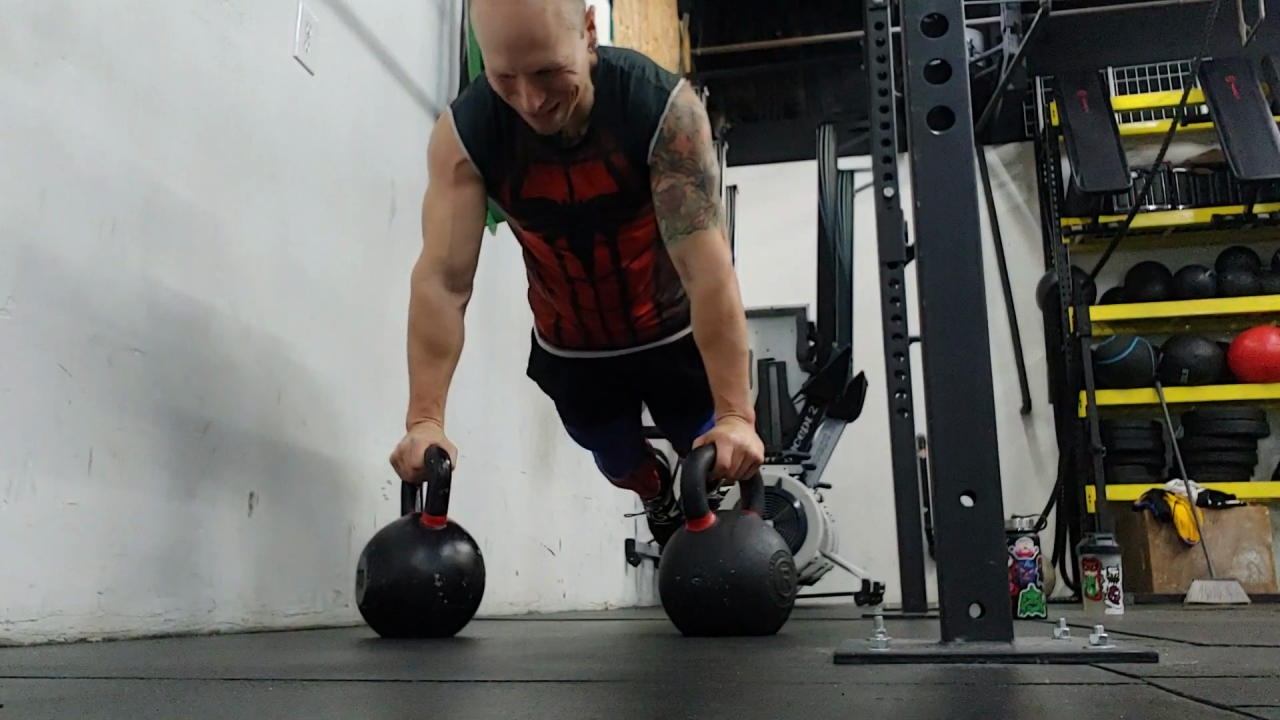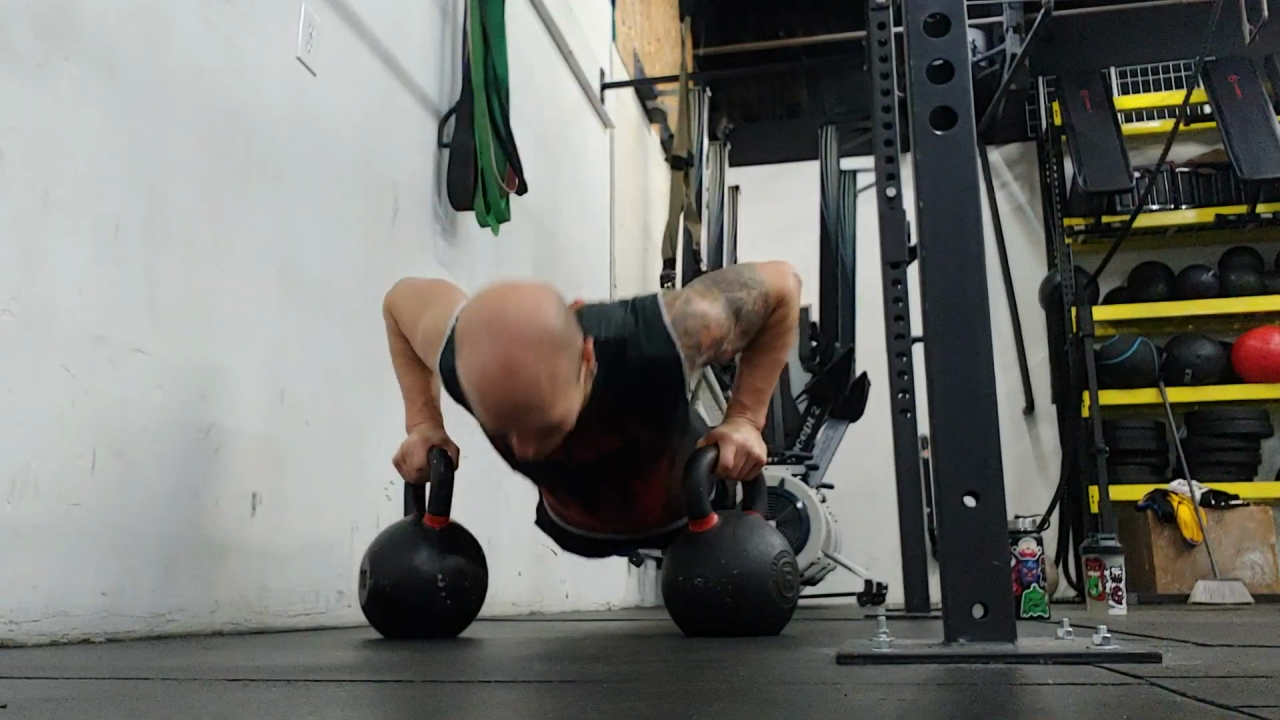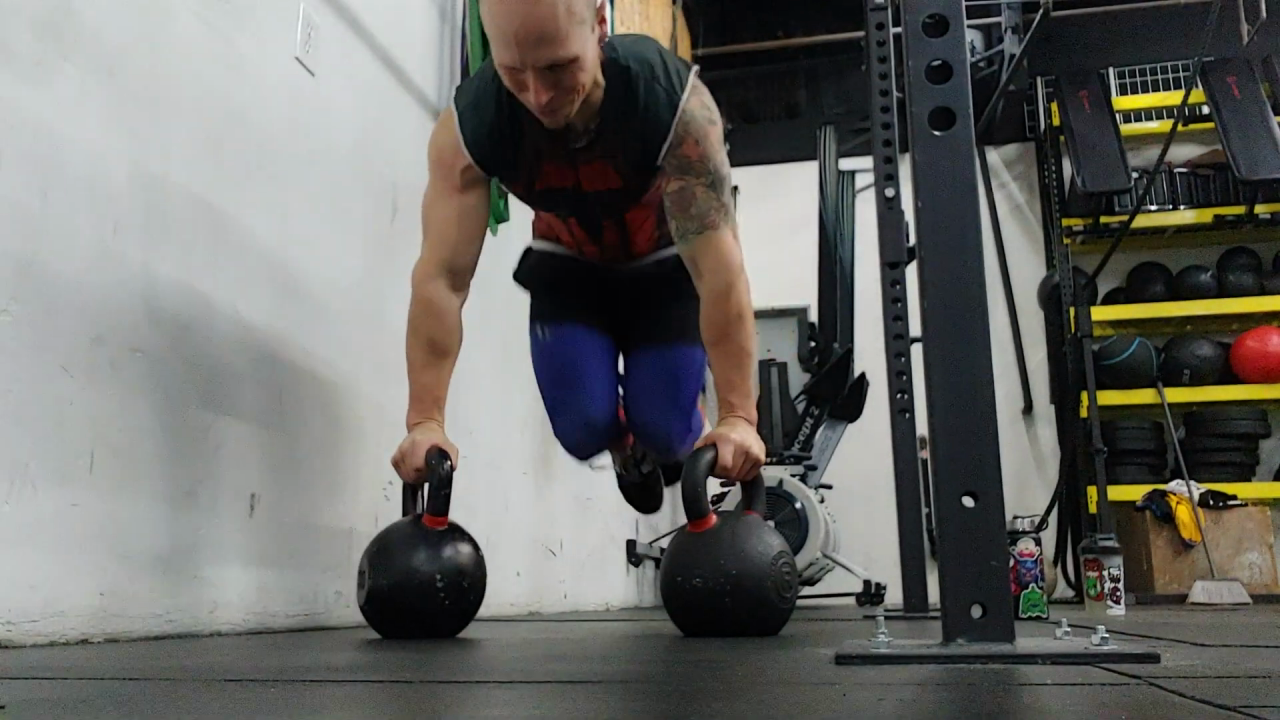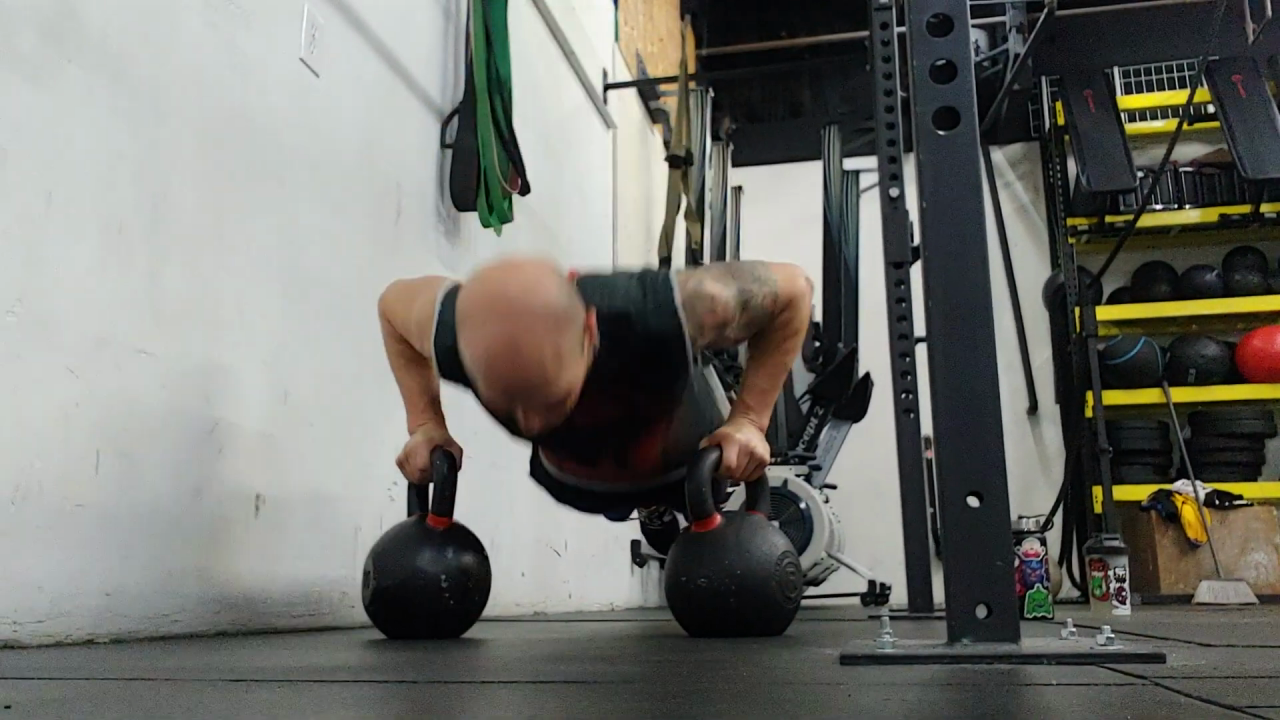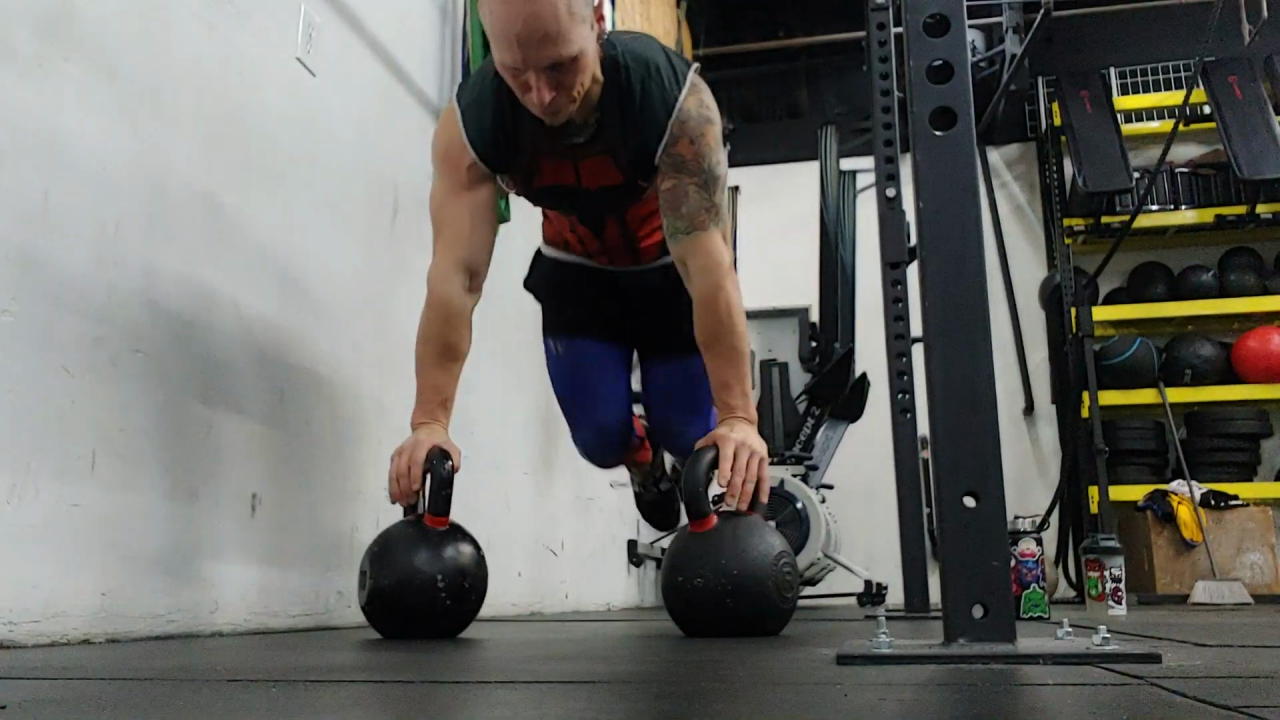
dt=1s
person 1, frame 1
left shoulder: (663, 107)
right shoulder: (464, 133)
left elbow: (706, 268)
right elbow: (441, 281)
left wrist: (736, 416)
right wrist: (424, 421)
left hip: (671, 334)
right hip: (569, 351)
left knee: (710, 460)
right knee: (621, 465)
right ankle: (659, 500)
person 1, frame 2
left shoulder: (665, 341)
right shoulder: (457, 354)
left elbow: (780, 286)
right elbow: (400, 300)
left wrist: (746, 418)
right wrist: (423, 423)
left hip: (683, 508)
person 1, frame 3
left shoulder: (672, 98)
right shoulder: (469, 123)
left elbow: (718, 266)
right elbow: (443, 276)
left wrist: (738, 417)
right wrist: (424, 422)
left hip: (663, 263)
right hip: (565, 263)
left knee: (666, 433)
right knee: (584, 429)
left ankle: (662, 442)
right ankle: (627, 444)
person 1, frame 4
left shoulder: (669, 316)
right shoulder: (450, 335)
left elbow: (793, 290)
right elbow: (394, 304)
left wrist: (749, 420)
right wrist: (425, 426)
left hip: (684, 462)
right ankle: (650, 503)
person 1, frame 5
left shoulder: (672, 96)
right shoulder: (471, 121)
left elbow: (707, 264)
right elbow: (457, 276)
left wrist: (738, 418)
right wrist: (428, 423)
left hip: (668, 266)
right hip: (576, 268)
left knee: (689, 437)
right knee: (602, 441)
right ankle: (642, 458)
